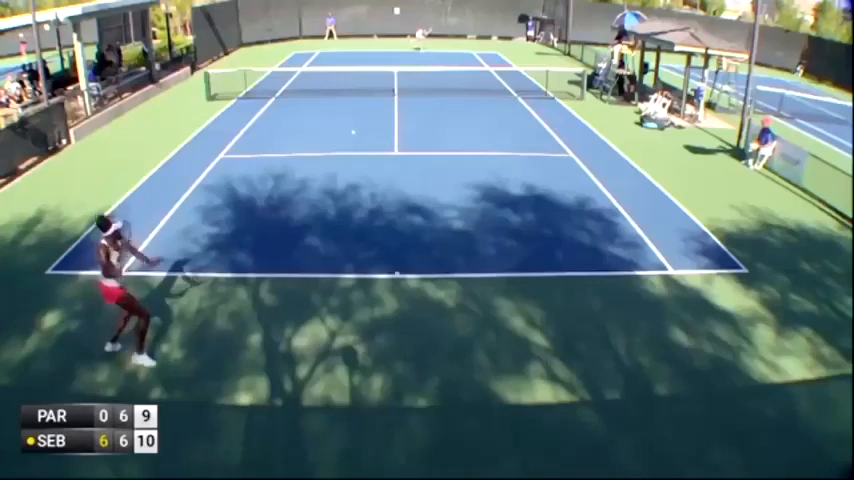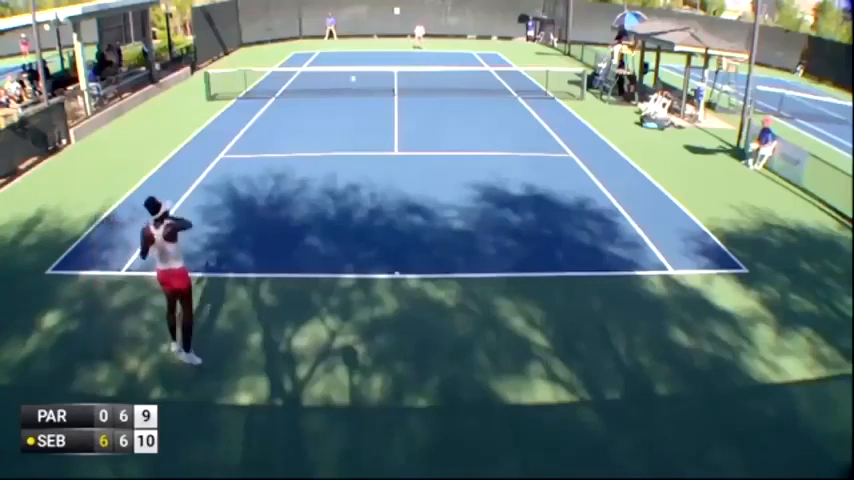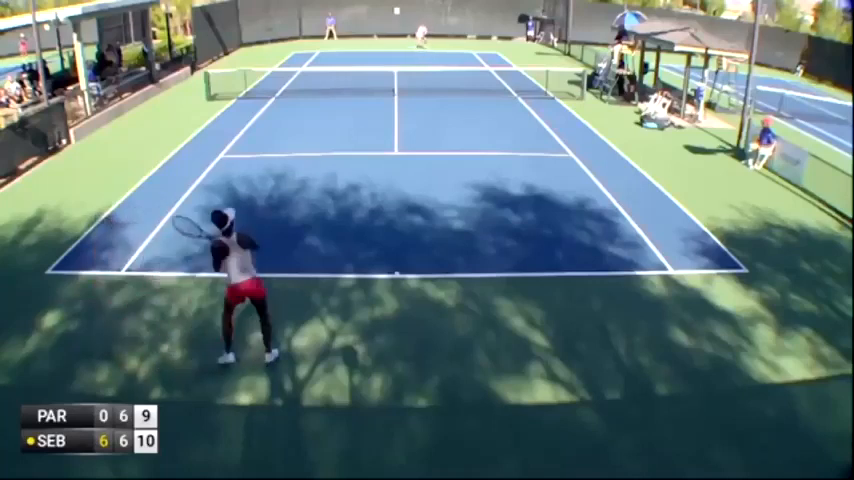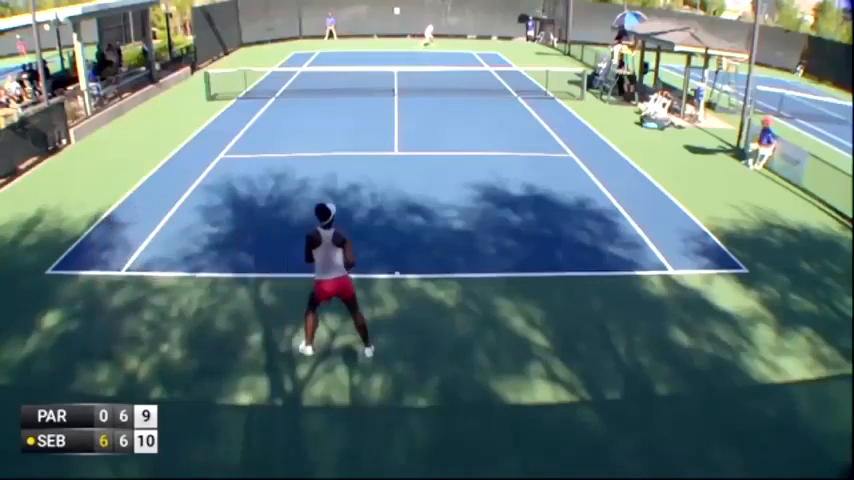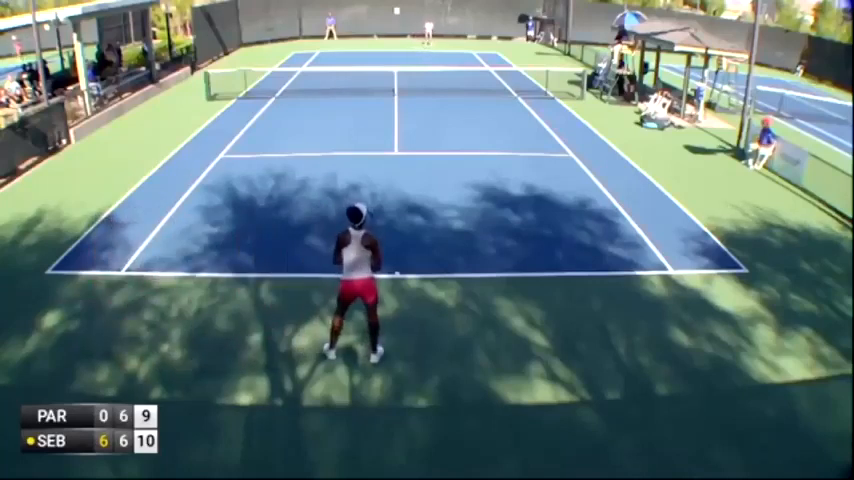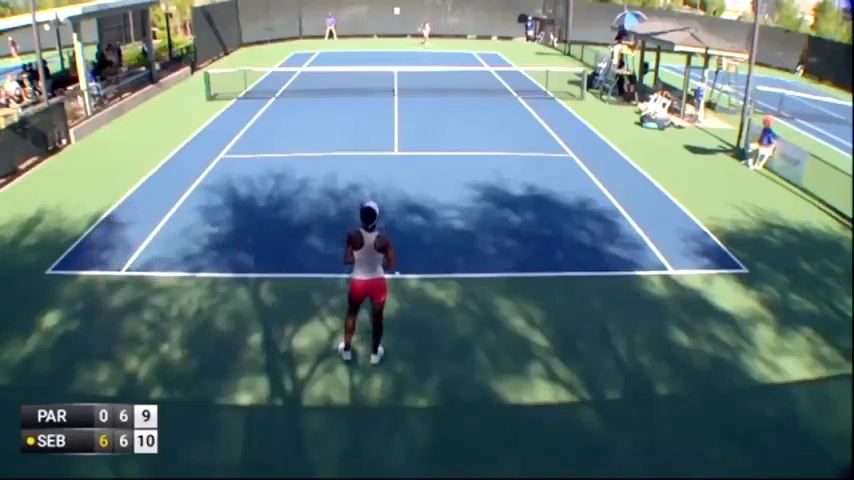
dt=0.5s
person 1, frame 1
left shoulder: (119, 239)
right shoulder: (103, 248)
left elbow: (133, 250)
right elbow: (106, 273)
left wrist: (149, 260)
right wrist: (116, 270)
left hip: (115, 285)
right hip: (111, 288)
left knee: (129, 311)
right knee: (144, 315)
left ankle: (113, 343)
right ankle: (140, 354)
person 1, frame 2
left shoulder: (146, 231)
right shoulder: (171, 227)
left elbow: (143, 256)
right elbow: (188, 224)
right wrist: (171, 217)
left hip: (162, 274)
right hip: (178, 273)
left knee: (171, 307)
right knee: (187, 312)
left ankle: (174, 343)
right ankle: (186, 352)
person 1, frame 3
left shoulder: (217, 245)
right shoulder: (243, 238)
left elbow: (217, 268)
right elbow: (256, 247)
left hip: (235, 287)
right hip: (253, 283)
left knee: (227, 317)
right knee: (263, 316)
left ankle: (228, 353)
right ankle: (269, 352)
person 1, frame 4
left shoulder: (312, 237)
right shoulder: (340, 238)
left elbow: (308, 259)
right elbow: (351, 262)
left hip: (322, 283)
right hip: (342, 281)
left knee: (311, 309)
right knee: (355, 312)
left ankle: (308, 346)
right ankle: (367, 347)
person 1, frame 5
left shoulder: (342, 237)
right shoulder: (370, 239)
left elbow: (336, 260)
right elbow: (377, 265)
left hip: (348, 283)
right hip: (367, 282)
left knee: (339, 314)
right knee: (372, 316)
left ankle: (331, 349)
right ankle: (374, 352)
person 1, frame 6
left shoulder: (353, 237)
right shoulder: (383, 241)
left elbow: (347, 260)
right elbow: (392, 264)
left hip: (358, 282)
right hip: (377, 282)
left knee: (351, 314)
right knee: (377, 318)
left ankle: (346, 349)
right ankle: (375, 353)
